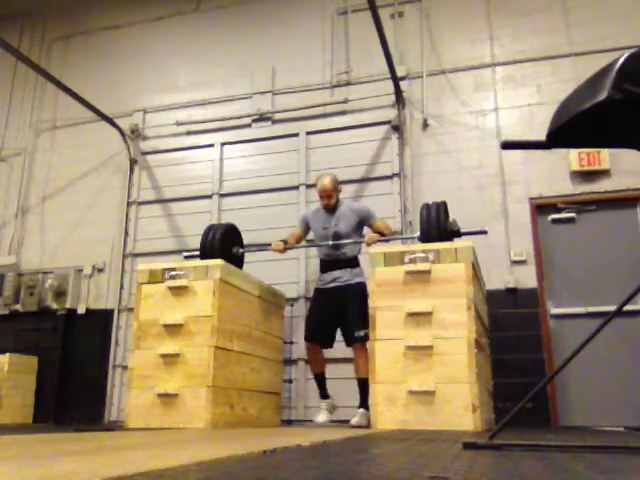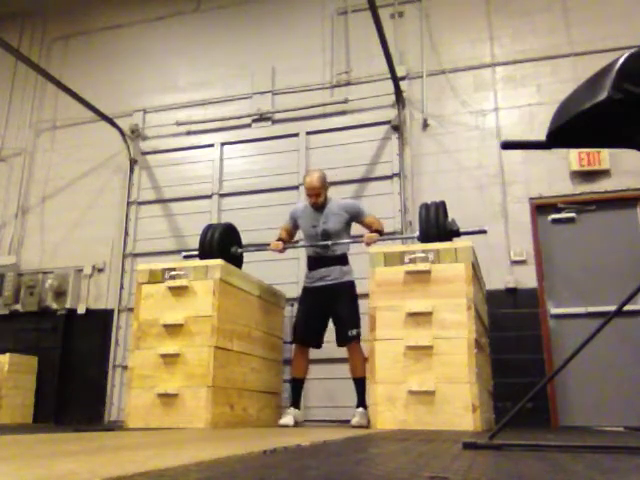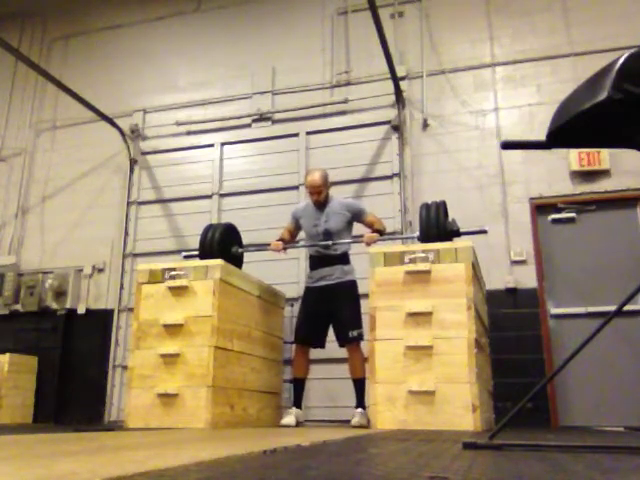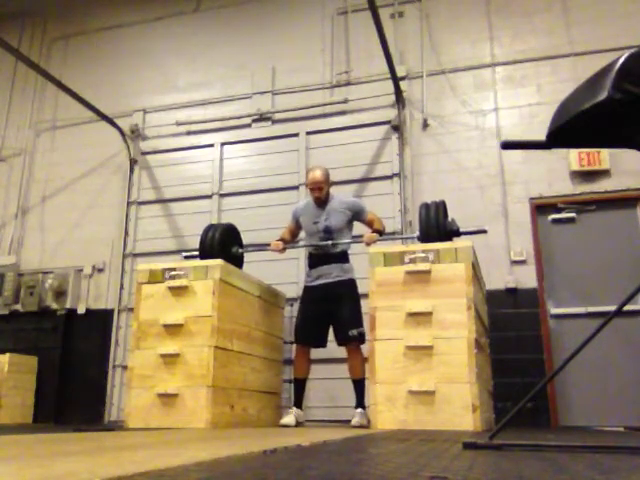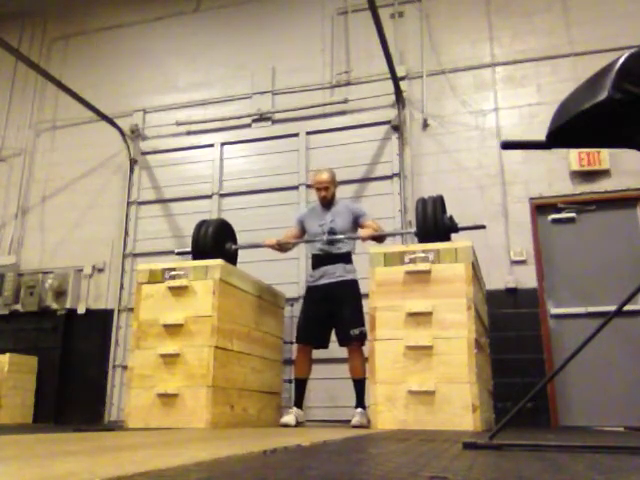
dt=0.5s
person 1, frame 1
left shoulder: (357, 210)
right shoulder: (310, 216)
left elbow: (387, 229)
right elbow: (295, 238)
left wrist: (376, 235)
right wrist: (282, 244)
left hip: (352, 284)
right hip: (324, 286)
left knee: (358, 343)
right knee: (312, 342)
left ankle: (363, 408)
right ankle: (325, 399)
person 1, frame 2
left shoulder: (347, 207)
right shoulder: (298, 212)
left elbow: (375, 224)
right elbow: (287, 232)
left wrist: (375, 234)
right wrist: (280, 242)
left hip: (341, 283)
right hip: (312, 285)
left knee: (351, 342)
right knee: (300, 343)
left ankle: (362, 407)
right ankle: (294, 408)
person 1, frame 3
left shoulder: (348, 206)
right shoulder: (300, 211)
left elbow: (377, 223)
right elbow: (289, 232)
left wrist: (375, 233)
right wrist: (281, 242)
left hip: (342, 283)
right hip: (314, 285)
left knee: (352, 343)
right knee: (301, 344)
left ankle: (360, 408)
right ankle: (296, 408)
person 1, frame 4
left shoulder: (348, 204)
right shoulder: (300, 210)
left elbow: (376, 222)
right elbow: (291, 232)
left wrist: (375, 234)
right wrist: (281, 242)
left hip: (341, 282)
right hip: (312, 284)
left knee: (352, 343)
right knee: (302, 345)
left ankle: (360, 408)
right ankle: (297, 408)
person 1, frame 5
left shoulder: (352, 209)
right shoulder: (306, 215)
left elbow: (379, 234)
right elbow: (288, 242)
left wrist: (371, 232)
right wrist: (276, 243)
left hip: (344, 282)
right hip: (316, 285)
left knee: (354, 344)
right knee: (303, 345)
left ankle: (360, 408)
right ankle: (297, 408)
